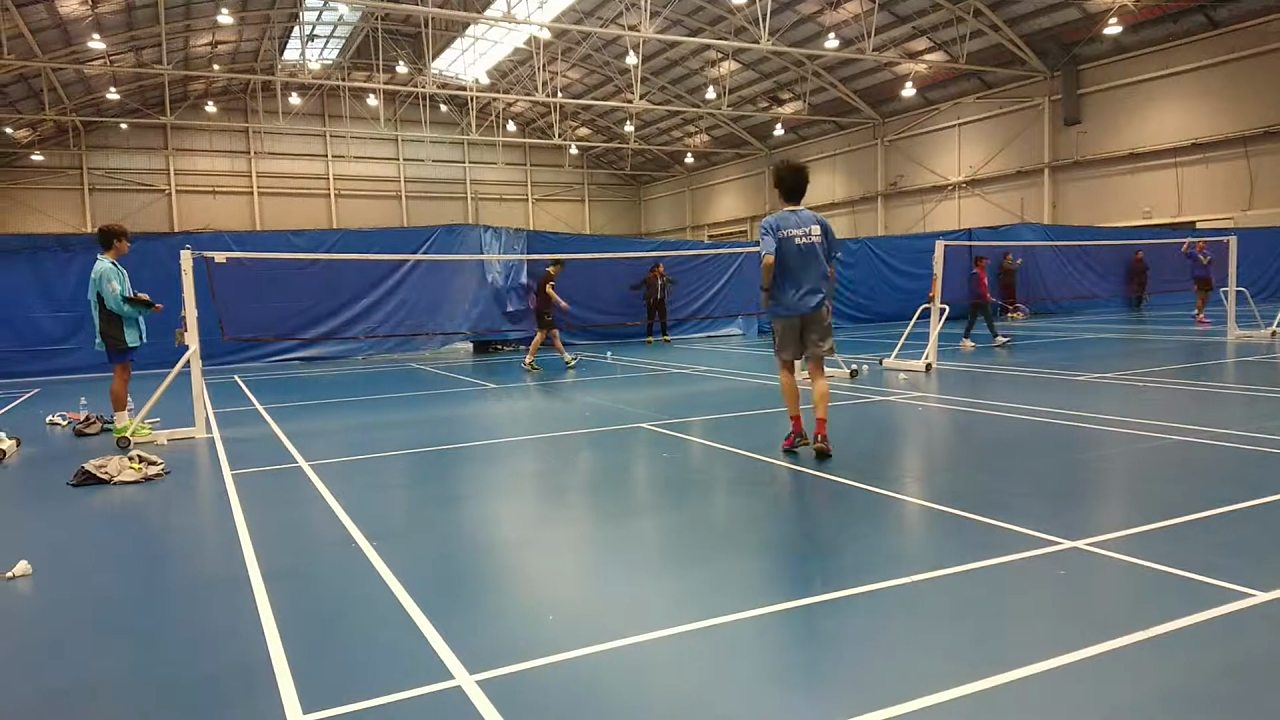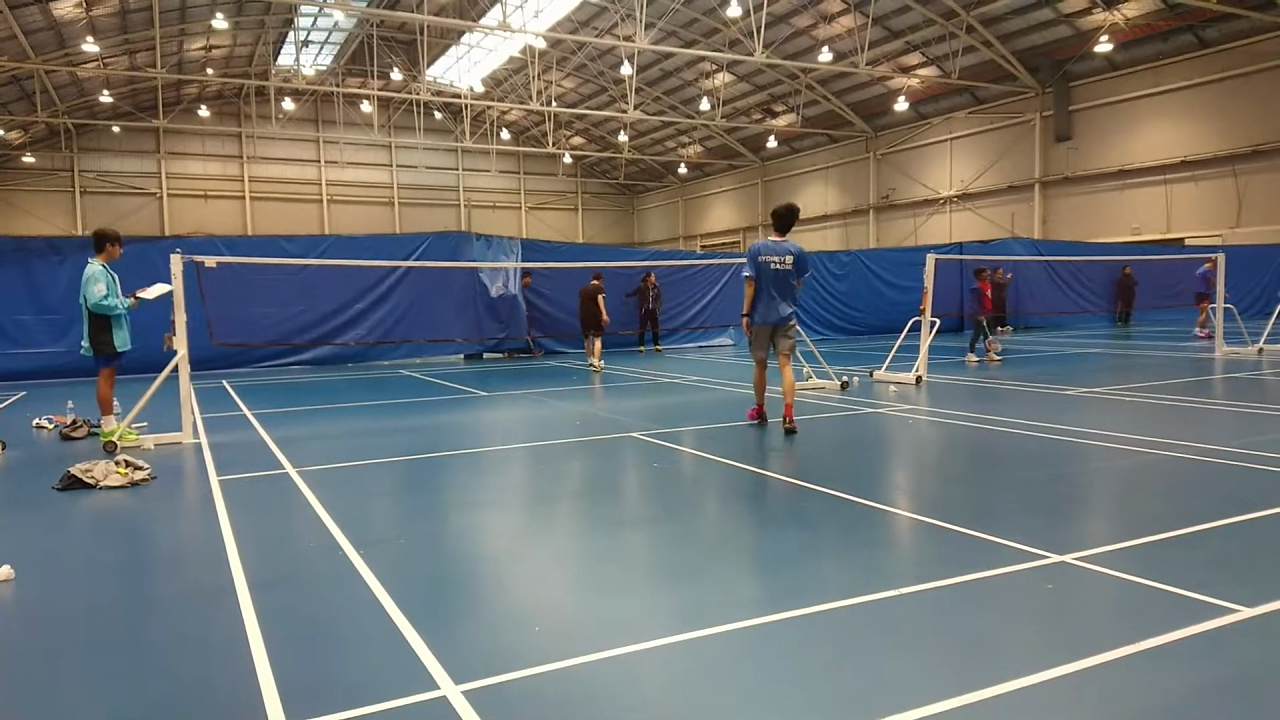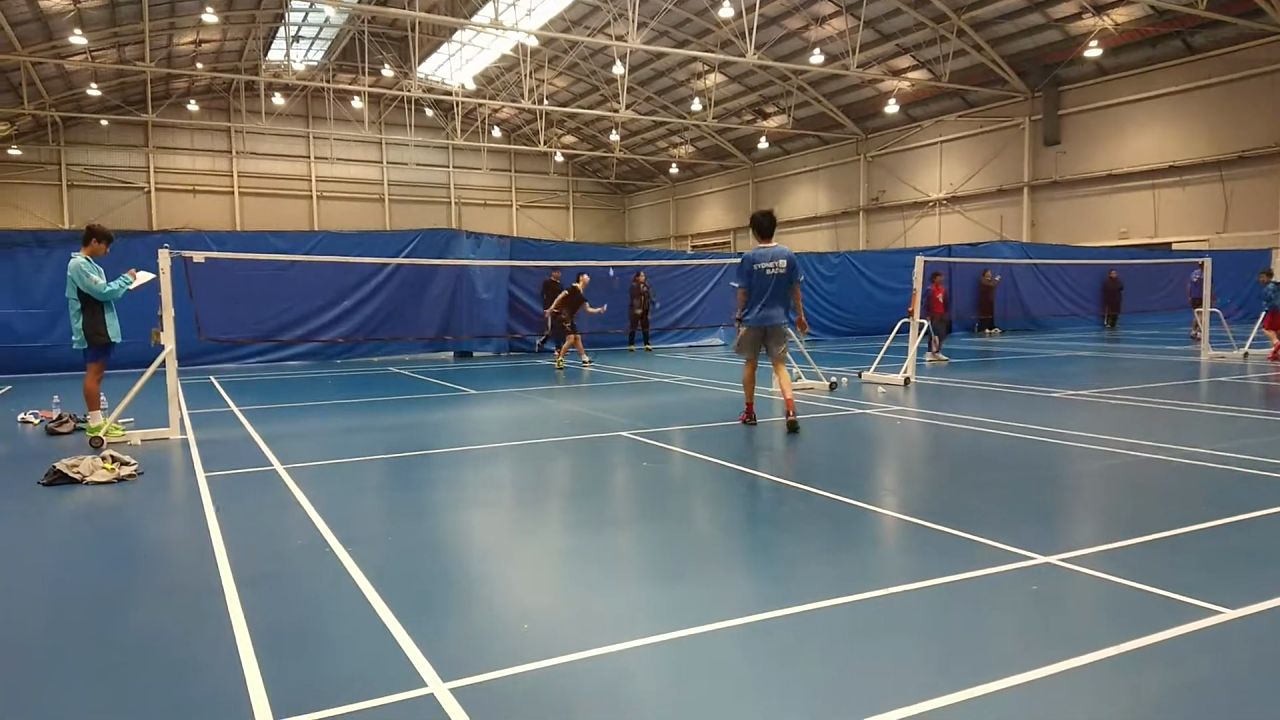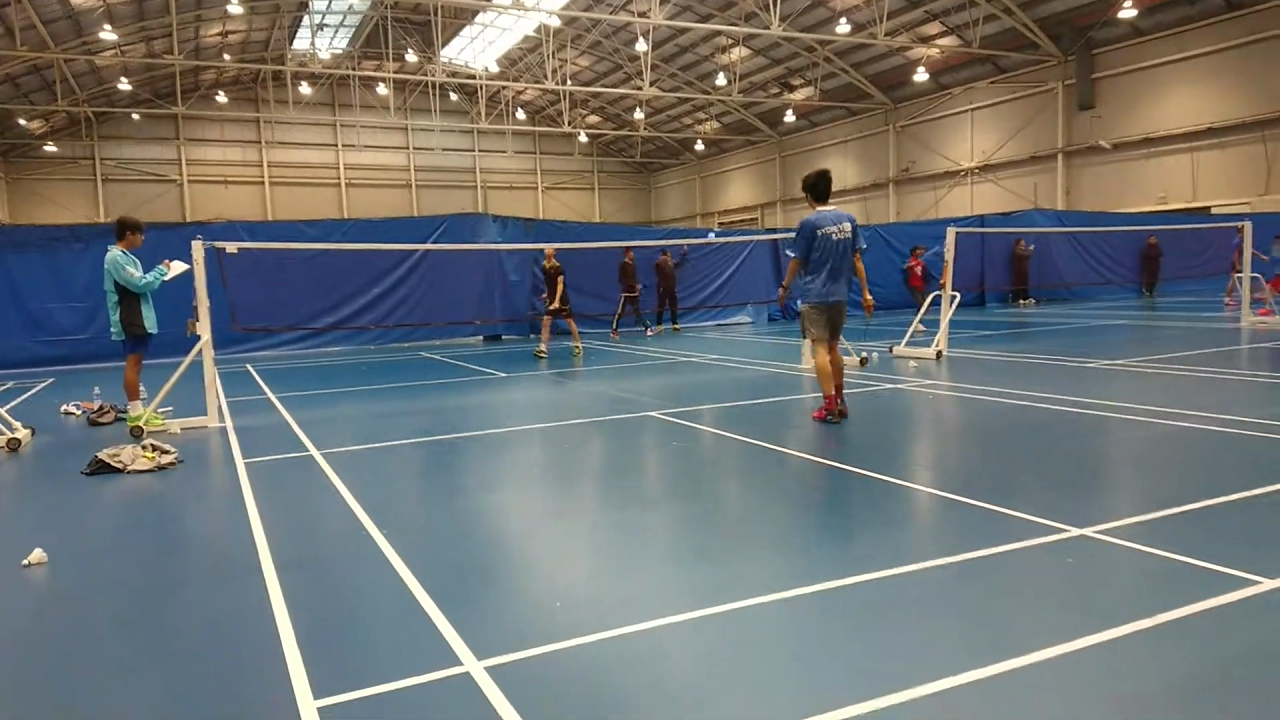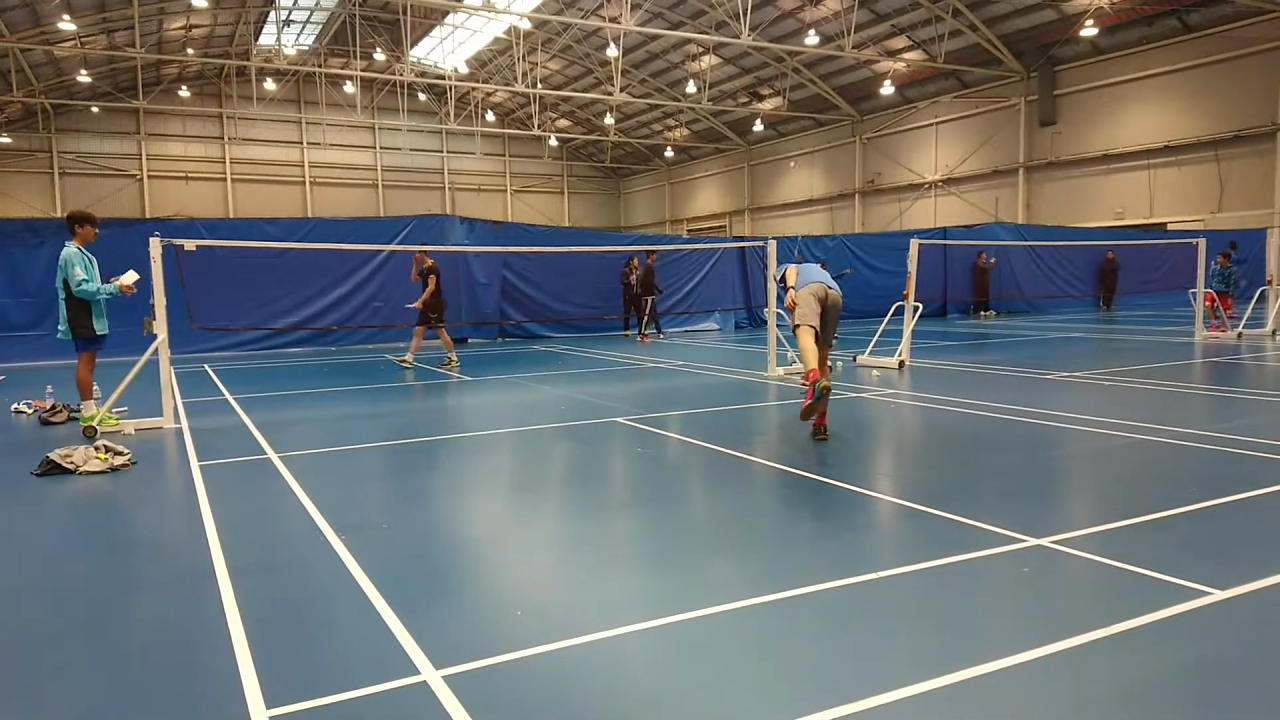
dt=1s
person 1, frame 1
left shoulder: (771, 224)
right shoulder: (820, 222)
left elbow: (768, 261)
right elbow: (831, 269)
left wrist: (766, 290)
right wrist: (826, 294)
left hip: (785, 309)
right hip: (817, 307)
left knee: (787, 369)
right knee: (817, 370)
left ankle: (796, 429)
right ankle: (821, 434)
person 1, frame 2
left shoulder: (757, 249)
right shoulder: (797, 251)
left elbow: (750, 284)
left wrist: (745, 314)
left hip: (760, 316)
right hip: (786, 316)
left knee: (760, 364)
right knee: (785, 364)
left ankle: (759, 410)
right ankle: (788, 416)
person 1, frame 3
left shoulder: (749, 257)
right shoulder: (788, 255)
left elbow: (743, 292)
right elbow: (795, 289)
left wrist: (738, 316)
right wrist: (800, 315)
left hip: (753, 320)
right hip: (778, 320)
left knee: (750, 365)
right knee: (780, 366)
left ankle: (749, 412)
right ankle: (791, 412)
person 1, frame 4
left shoulder: (809, 223)
right shoulder: (848, 220)
left elbow: (797, 261)
right elbow: (857, 260)
left wrist: (785, 286)
right wrist: (865, 292)
left hip: (815, 296)
right hip: (840, 294)
left knee: (820, 349)
right knee: (833, 346)
left ankle: (830, 406)
right ankle: (839, 398)
person 1, frame 5
left shoulder: (785, 269)
left elbow: (792, 270)
left wrist: (790, 289)
right wrist: (812, 367)
left hip: (809, 290)
right hip: (835, 294)
left knee: (805, 336)
right knee: (822, 362)
left ankle: (814, 383)
right ankle: (820, 424)
person 2, frame 1
left shoulder: (112, 267)
right shoulder: (106, 269)
right elbow: (116, 304)
left wrist: (137, 298)
right wrist: (145, 308)
left hip: (123, 330)
right hip: (116, 332)
left knee: (124, 375)
right knee: (120, 375)
left ankle: (124, 420)
right ankle: (121, 424)
person 2, frame 2
left shoulder: (103, 270)
right shoulder: (96, 272)
right elbow: (97, 303)
left wrist: (130, 298)
right wrist: (125, 303)
left hip: (112, 334)
right hip: (104, 336)
left knee: (109, 378)
right knee: (106, 379)
left ankle: (110, 424)
right ankle: (108, 428)
person 2, frame 3
left shoulder: (88, 264)
right shoulder: (80, 265)
left elbow: (100, 293)
right elbow: (103, 292)
left wrist: (123, 284)
right wrist: (126, 279)
left hip: (100, 327)
right hip: (93, 329)
left knee: (97, 374)
right knee: (94, 374)
left ankle: (97, 420)
right ankle: (95, 424)
person 2, frame 4
left shoulder: (124, 257)
right shoulder: (116, 258)
left elbow: (137, 284)
right elbow: (139, 284)
left wrist: (159, 274)
right wrist: (161, 270)
left hip: (137, 318)
right hip: (130, 321)
left knee: (136, 364)
right knee: (133, 364)
left ankle: (137, 409)
right ankle: (135, 413)
person 2, frame 5
left shoulder: (81, 254)
right shoulder: (72, 254)
right elbow: (80, 288)
left wrist: (111, 285)
right wrist: (112, 289)
left hip: (91, 318)
right hip: (83, 319)
left knee: (88, 363)
right knee: (86, 363)
left ankle: (90, 409)
right ankle: (88, 413)
